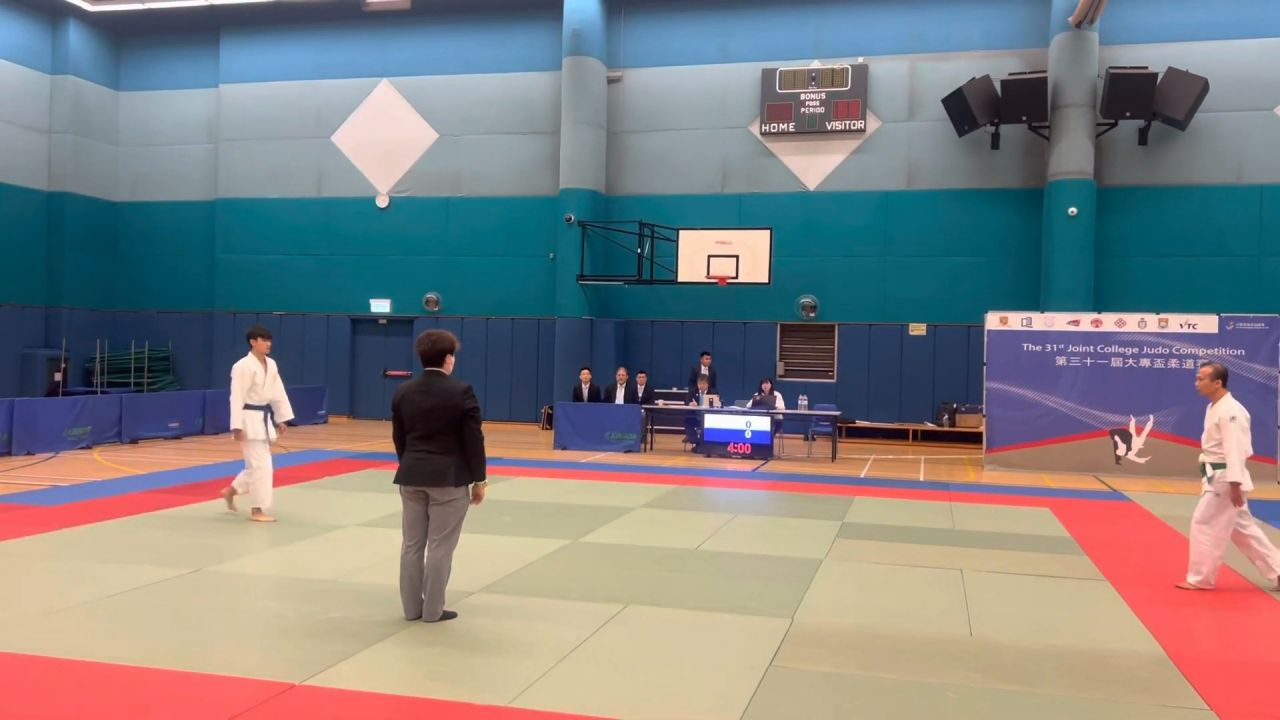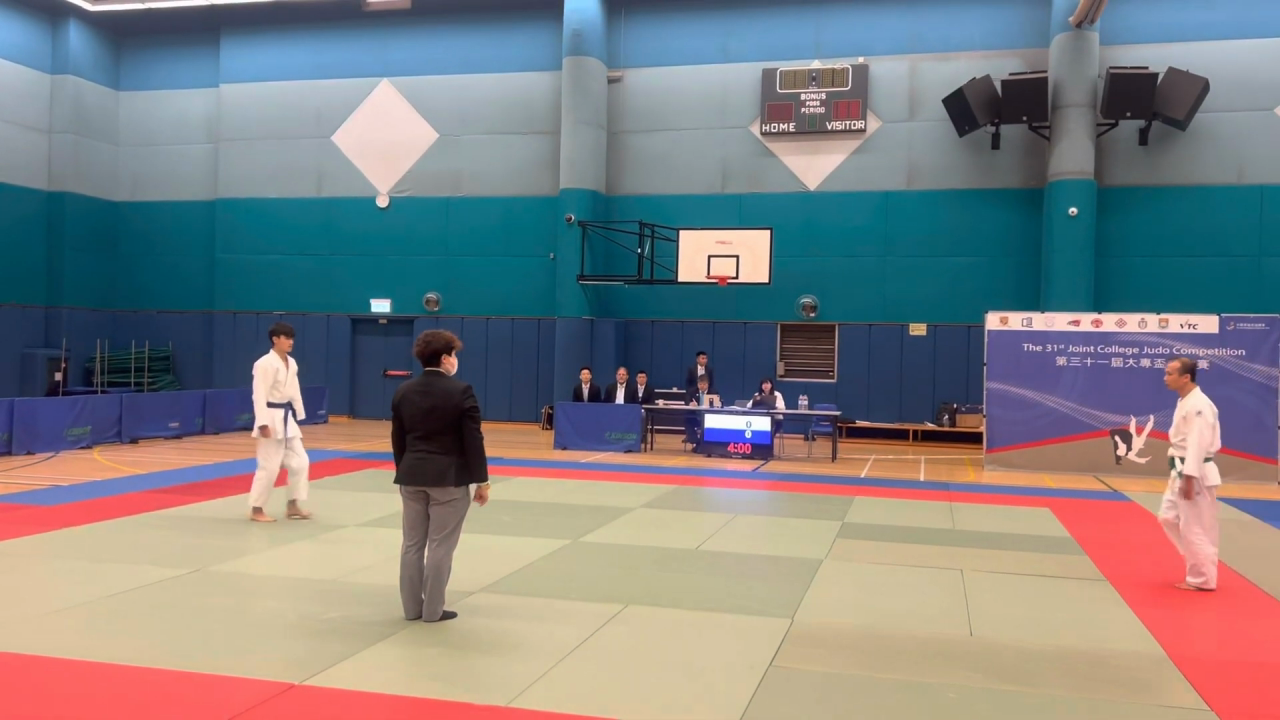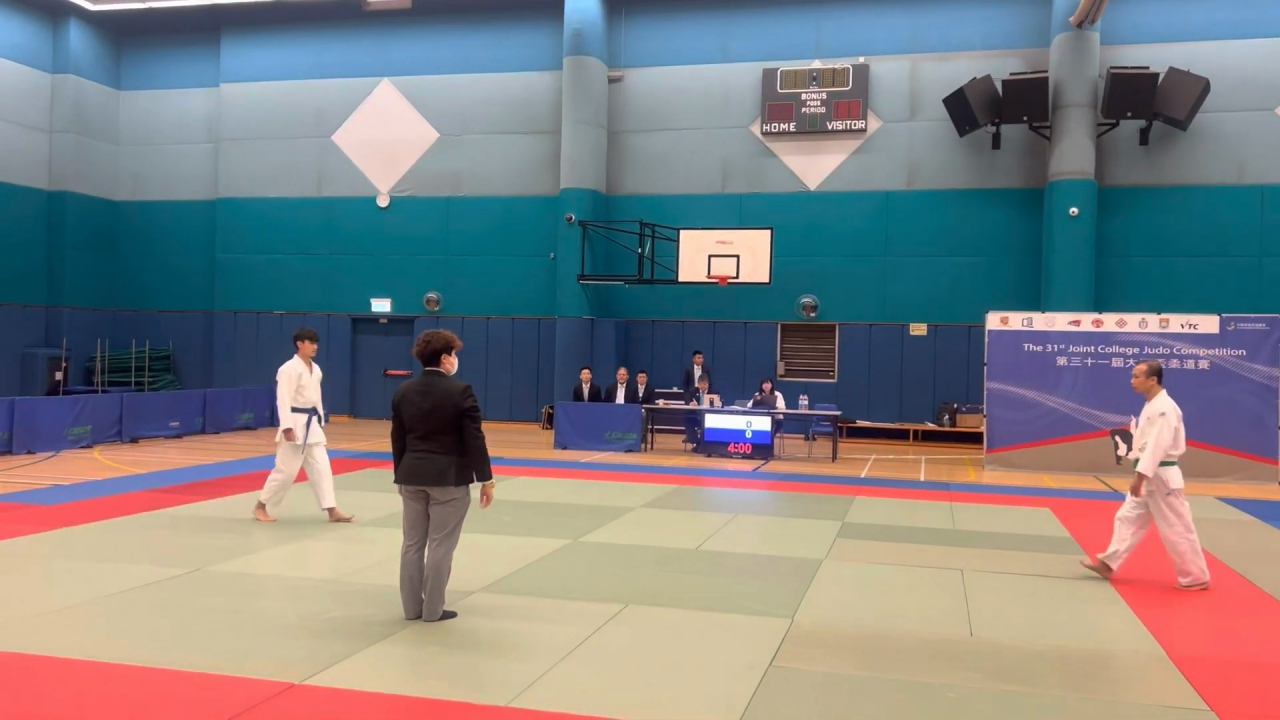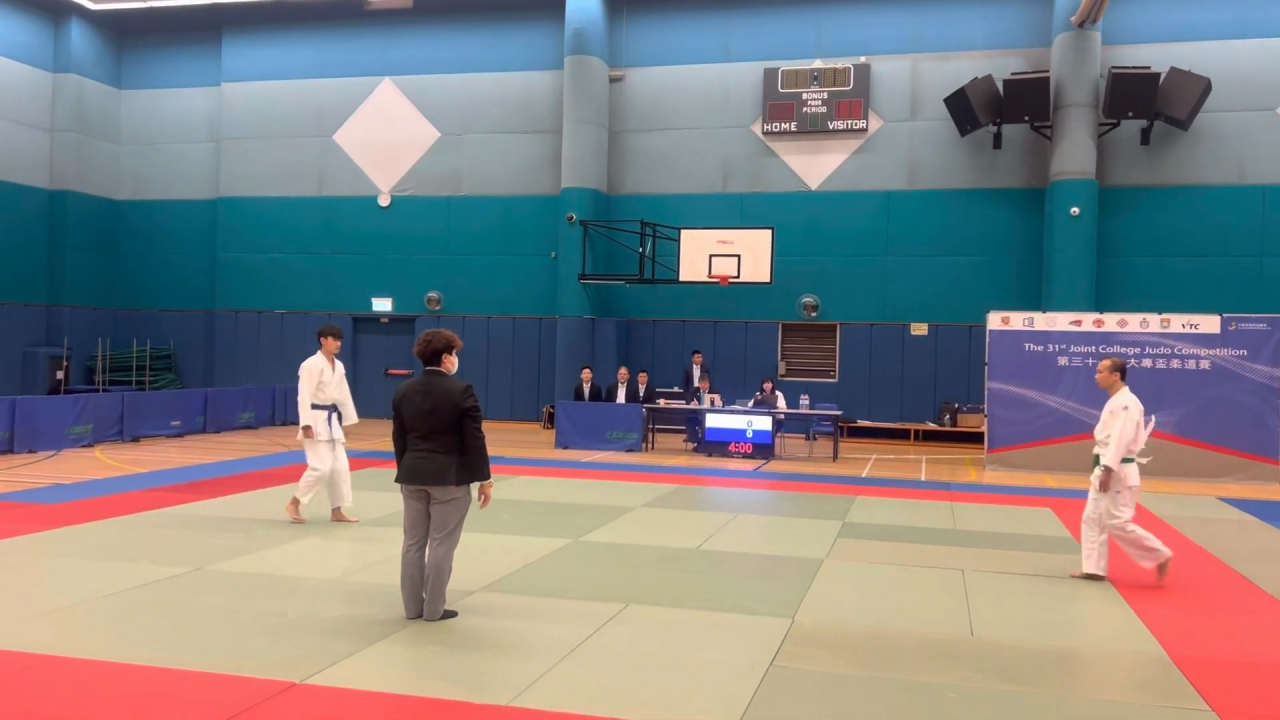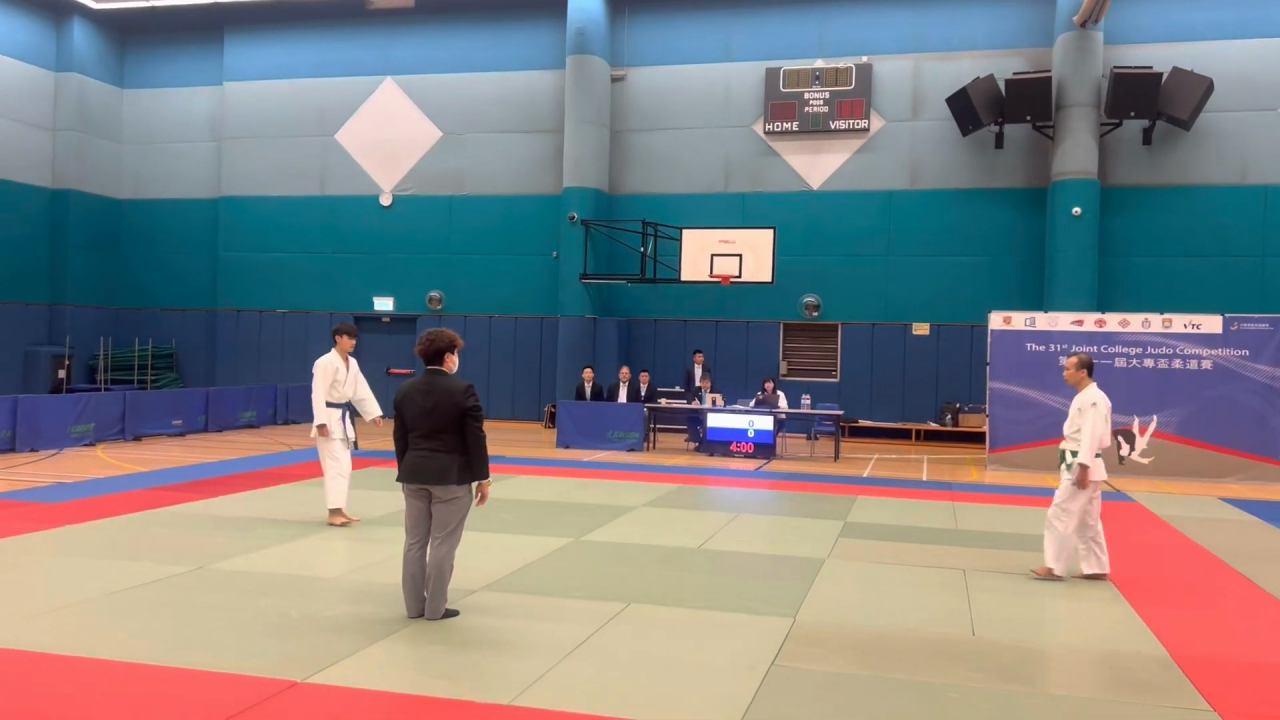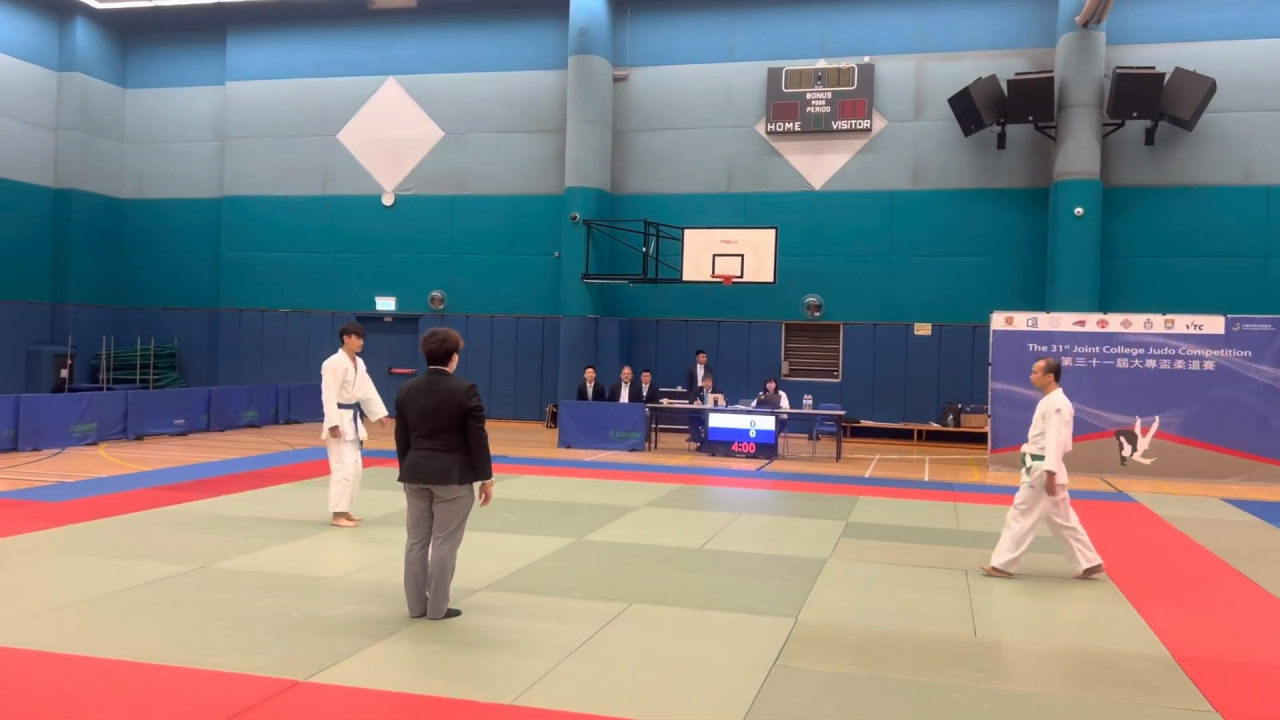
dt=0.2s
person 1, frame 1
left shoulder: (403, 391)
right shoulder: (461, 392)
left elbow: (399, 438)
right elbow: (473, 440)
right wrist: (479, 480)
left hip: (411, 476)
right hip: (449, 478)
left knee: (412, 543)
right knee: (440, 545)
left ankle: (412, 607)
right ankle: (433, 609)
person 1, frame 2
left shoulder: (403, 391)
right shoulder: (461, 391)
left elbow: (398, 439)
right elbow: (473, 440)
right wrist: (481, 481)
left hip: (412, 476)
right hip: (449, 478)
left knee: (412, 543)
right knee: (440, 545)
left ankle: (412, 607)
right ankle: (433, 609)
person 1, frame 3
left shoulder: (403, 391)
right shoulder: (460, 391)
left elbow: (397, 439)
right elbow: (474, 440)
left wrist: (401, 474)
right wrist: (486, 480)
left hip: (412, 476)
right hip: (449, 479)
left knee: (412, 543)
right knee: (440, 545)
left ankle: (412, 607)
right ankle: (433, 609)
person 1, frame 4
left shoulder: (404, 391)
right shoulder: (461, 391)
left elbow: (398, 438)
right elbow: (474, 439)
right wrist: (484, 479)
left hip: (413, 476)
right hip: (450, 478)
left knee: (413, 542)
right knee: (441, 544)
left ankle: (413, 606)
right ankle: (434, 609)
person 1, frame 5
left shoulder: (405, 390)
right shoulder: (463, 390)
left elbow: (400, 437)
right elbow: (475, 438)
right wrist: (483, 478)
left hip: (415, 475)
right hip: (451, 477)
left knee: (414, 541)
right knee: (443, 543)
left ankle: (414, 605)
right ankle: (436, 607)
person 1, frame 6
left shoulder: (407, 390)
right shoulder: (465, 390)
left elbow: (401, 437)
right elbow: (477, 438)
right wrist: (485, 478)
left hip: (416, 474)
right hip: (453, 476)
left knee: (416, 541)
right knee: (444, 543)
left ankle: (416, 605)
right ankle: (437, 607)
person 2, frame 1
left shoulder: (1229, 411)
right shoulder: (1214, 407)
left elbow: (1235, 450)
left wrist: (1234, 484)
left hip: (1225, 479)
right hip: (1219, 476)
left knee: (1204, 524)
right knee: (1241, 529)
left ankle: (1200, 578)
person 2, frame 2
left shoulder: (1198, 405)
right shoulder: (1185, 401)
left elbow: (1198, 444)
left wrist: (1190, 478)
left hip: (1197, 473)
right hip: (1185, 471)
left knee: (1195, 528)
right knee: (1170, 518)
left ankle: (1201, 578)
right ankle: (1205, 563)
person 2, frame 3
left shoulder: (1164, 408)
right shoulder: (1153, 405)
left elbow: (1157, 446)
left wrist: (1140, 477)
left hip: (1161, 477)
right hip: (1149, 474)
left knee: (1176, 529)
right knee: (1128, 519)
left ankle: (1197, 577)
right ankle: (1108, 563)
person 2, frame 4
left shoulder: (1126, 402)
right shoulder: (1115, 401)
left elbow: (1120, 440)
left wrist: (1107, 471)
left hip: (1119, 472)
right hip: (1106, 469)
left knee: (1117, 524)
right knee: (1092, 519)
left ankle: (1159, 556)
right ankle: (1094, 568)
person 2, frame 5
left shoulder: (1094, 399)
right shoulder: (1083, 398)
left elbow: (1091, 436)
left wrist: (1083, 468)
left hip: (1083, 467)
right hip: (1077, 465)
left knee: (1060, 514)
right knee: (1086, 520)
left ankle: (1056, 567)
right ankle: (1097, 568)
person 2, frame 6
left shoulder: (1055, 403)
right shoulder: (1049, 401)
left elbow: (1055, 441)
left wrist: (1049, 473)
left hip: (1043, 470)
right hip: (1043, 468)
left knee: (1021, 516)
right knee: (1063, 520)
left ankle: (1002, 564)
right ankle: (1090, 562)
person 3, frame 1
left shoulder: (271, 365)
right shoulder: (243, 366)
left elbow: (278, 394)
right elbow: (236, 398)
left wrist: (281, 419)
right wrist: (236, 426)
left hip: (264, 419)
right hip: (250, 420)
left knee: (256, 465)
right knee: (260, 466)
left ankle: (231, 491)
right ankle: (257, 510)
person 3, frame 2
left shoulder: (291, 363)
right shoulder: (265, 364)
right elbow: (259, 395)
left wrist: (297, 416)
right wrist: (263, 423)
left hip: (287, 418)
right hip: (271, 418)
left knee: (300, 462)
right knee: (269, 466)
left ankle: (293, 505)
right ankle: (257, 509)
person 3, frame 3
left shoulder: (315, 369)
right shoulder: (289, 369)
right elbow: (283, 400)
left wrist: (318, 422)
right wrist: (287, 427)
left hip: (311, 424)
right hip: (294, 423)
left knee: (322, 468)
right knee: (285, 470)
left ankle: (332, 511)
right ankle: (261, 506)
person 3, frame 4
left shoulder: (339, 366)
right shoulder: (311, 364)
left elbow: (344, 396)
right elbow: (304, 396)
left wrist: (348, 420)
right wrist: (306, 424)
left hip: (332, 420)
right hip: (316, 420)
left knee: (341, 467)
right knee: (321, 467)
left ankle: (337, 510)
right ankle: (294, 503)
person 3, frame 5
left shoulder: (352, 364)
right shoulder: (325, 362)
left elbow: (361, 391)
right elbow: (318, 394)
left wrist: (374, 414)
right wrist: (321, 422)
left hip: (344, 418)
right hip: (329, 418)
left knee: (344, 466)
right knee: (337, 465)
left ankle: (339, 509)
right ankle: (334, 512)
person 3, frame 6
left shoulder: (359, 363)
right shoulder: (334, 363)
left elbow: (367, 391)
right elbow: (328, 395)
left wrist: (379, 414)
right wrist: (333, 424)
left hip: (353, 419)
right hip: (339, 420)
left knee: (355, 468)
right knee: (343, 468)
left ankle: (344, 510)
right ankle: (337, 514)
